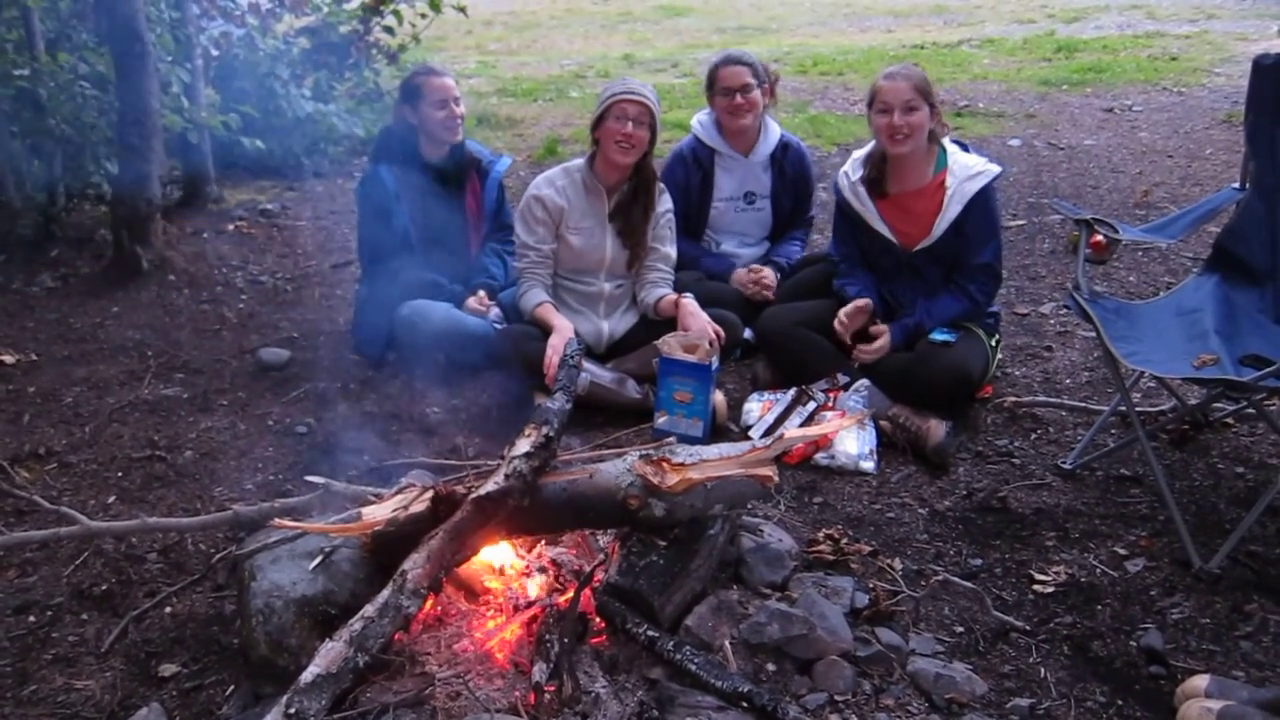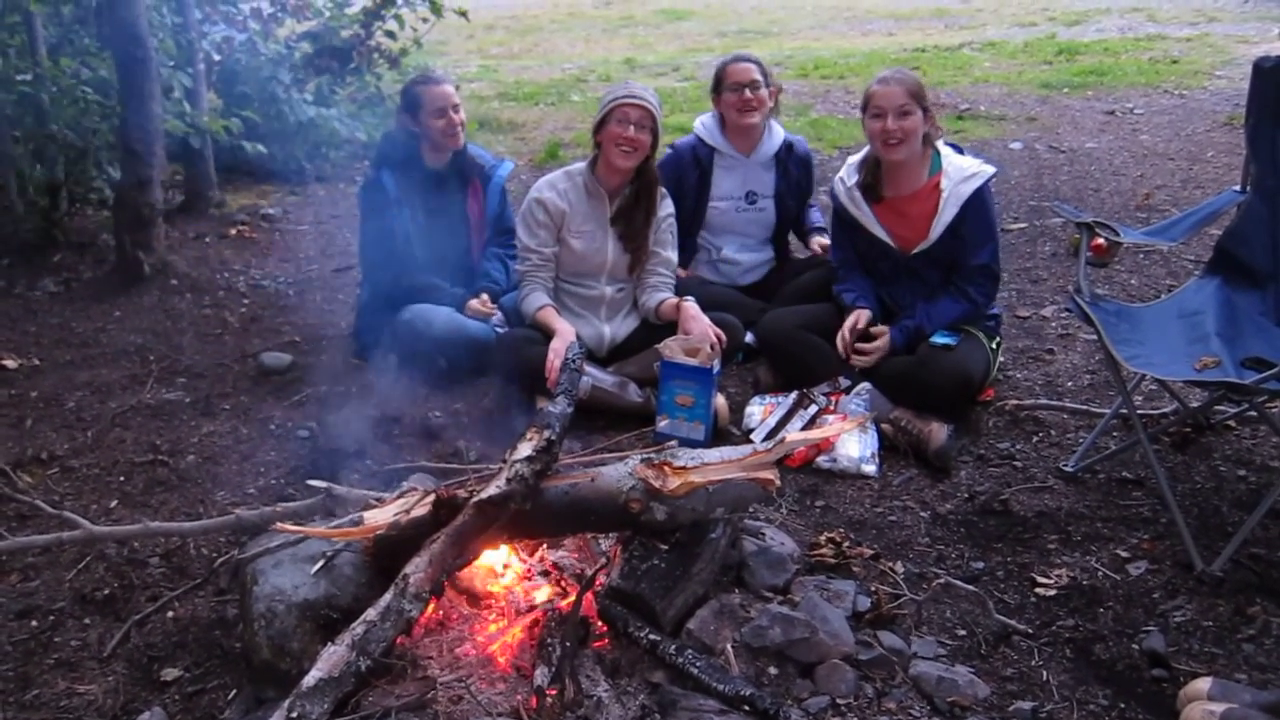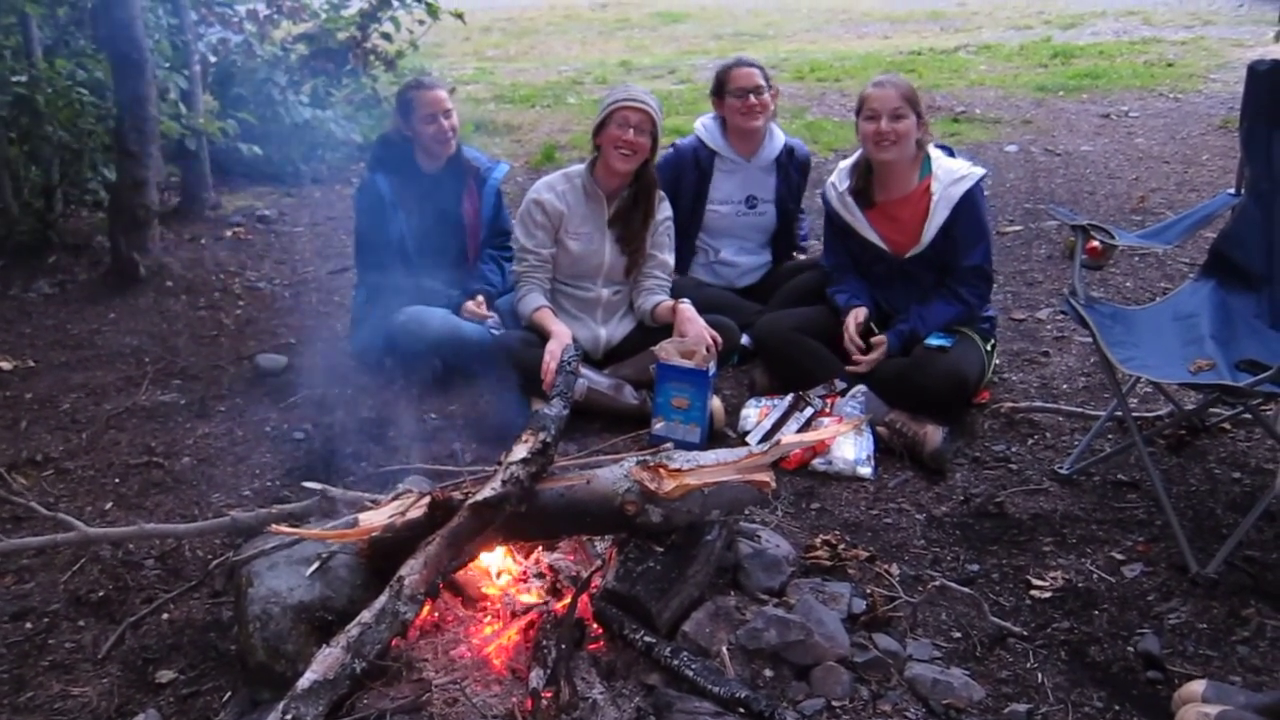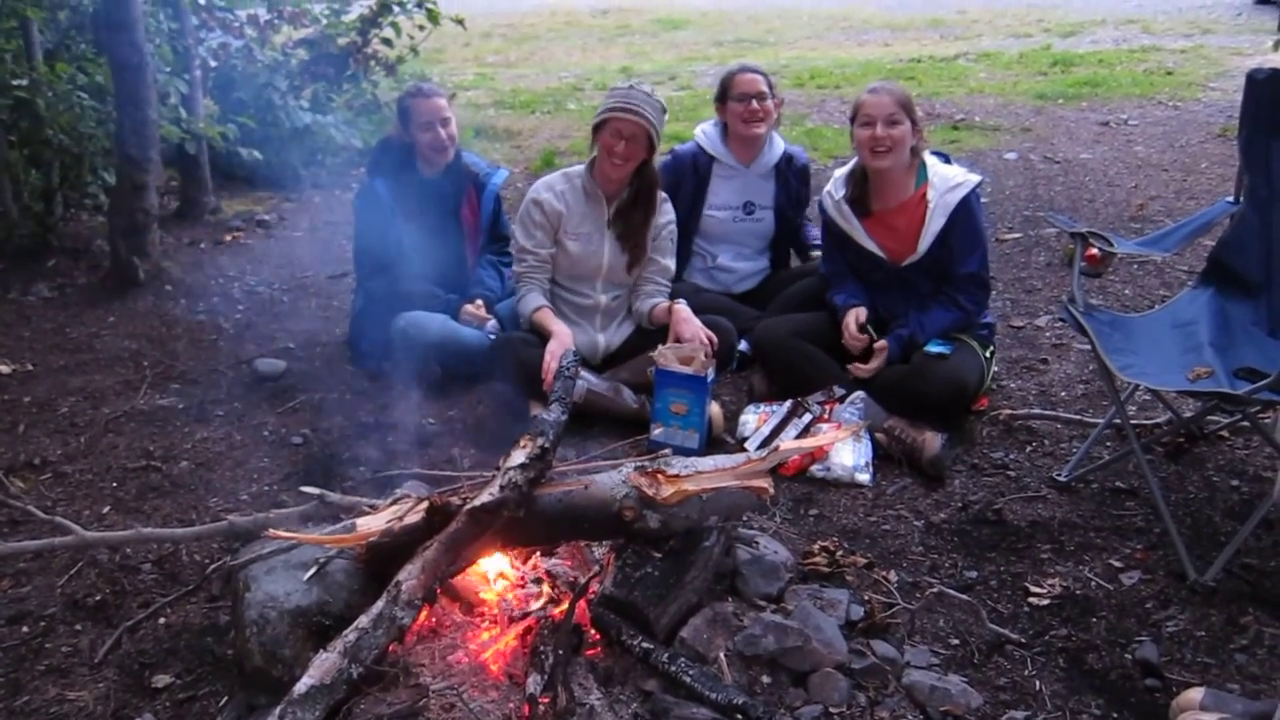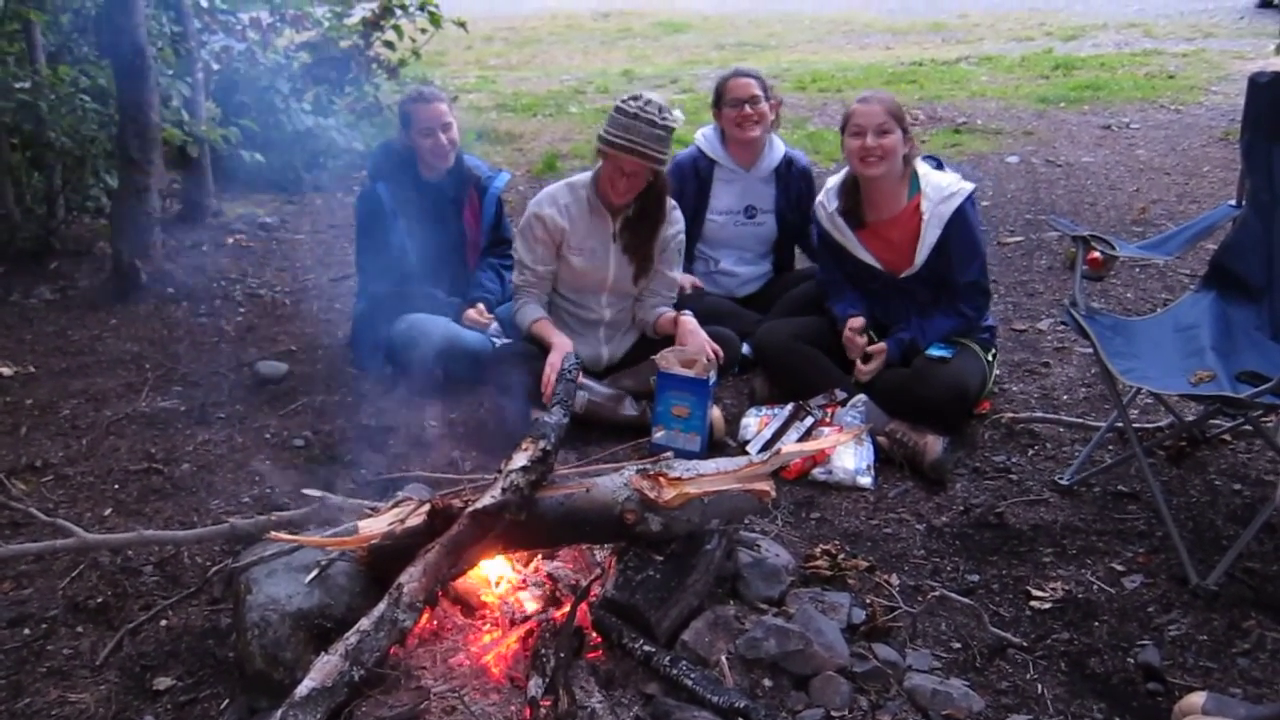
dt=0.3s
person 1, frame 1
left shoulder: (969, 183)
right shoulder: (855, 180)
left elbow: (978, 283)
right elbow: (848, 261)
left wrist: (904, 332)
right wrist: (860, 301)
left hip: (953, 320)
right hip: (878, 313)
left knee: (951, 372)
right knee: (774, 326)
left ankle: (829, 376)
right ankle: (893, 411)
person 1, frame 2
left shoulder: (966, 185)
right shoulder: (850, 185)
left elbow: (977, 285)
right elbow: (848, 266)
left wrist: (902, 336)
right wrist: (859, 308)
left hip: (953, 323)
right hip: (878, 316)
left knee: (952, 376)
right knee: (776, 329)
left ankle: (831, 382)
right ankle: (895, 415)
person 1, frame 3
left shoulder: (957, 188)
right shoulder: (843, 189)
left elbow: (970, 286)
right elbow: (841, 270)
left wrist: (899, 339)
right wrist: (854, 308)
left hip: (948, 325)
right hip: (872, 320)
left knee: (947, 377)
right knee: (771, 333)
left ankle: (825, 382)
right ankle: (891, 418)
person 1, frame 4
left shoulder: (953, 193)
right shoulder: (839, 196)
left elbow: (968, 294)
right elbow: (839, 274)
left wrist: (898, 344)
right wrist: (852, 310)
left hip: (946, 331)
right hip: (871, 326)
left knee: (946, 384)
right knee: (770, 338)
left ankle: (820, 390)
right ankle: (889, 425)
person 1, frame 5
left shoulder: (948, 201)
right shoulder: (833, 205)
left elbow: (968, 300)
right elbow: (837, 283)
left wrist: (898, 348)
right wrist: (851, 320)
left hip: (947, 335)
right hip: (872, 332)
left knee: (948, 388)
right knee: (772, 341)
left ankle: (831, 394)
right ankle: (892, 428)
person 2, frame 1
left shoulder: (656, 198)
right shoulder: (549, 190)
left elbow: (653, 284)
right elbow: (532, 282)
left wrist: (683, 304)
right wrist: (559, 325)
left hip: (627, 334)
right hip: (566, 335)
left knee: (726, 327)
right knee: (510, 344)
left ankle: (580, 381)
right ankle: (647, 394)
person 2, frame 2
left shoulder: (658, 202)
right shoulder: (550, 194)
left elbow: (654, 288)
right elbow: (534, 285)
left wrist: (684, 307)
right wrist: (561, 329)
left hip: (629, 338)
right hip: (568, 338)
left knee: (726, 331)
right knee: (511, 348)
left ankle: (581, 386)
right ankle: (651, 398)
person 2, frame 3
left shoulder: (656, 205)
right shoulder: (549, 195)
left elbow: (650, 291)
right elbow: (530, 286)
left wrist: (681, 309)
right wrist: (557, 331)
left hip: (625, 340)
right hip: (564, 339)
left knee: (723, 334)
right knee: (508, 349)
left ankle: (574, 387)
right ankle: (645, 400)
person 2, frame 4
left shoulder: (658, 208)
right shoulder: (549, 195)
left elbow: (649, 296)
right elbow: (530, 286)
left wrist: (676, 311)
right wrist: (558, 330)
left hip: (625, 344)
right hip: (563, 342)
left knee: (720, 336)
right knee: (507, 350)
left ankle: (573, 391)
right ankle: (648, 405)
person 2, frame 5
left shoulder: (667, 217)
right shoulder: (552, 207)
left elbow: (653, 306)
right elbow: (528, 298)
left wrist: (682, 322)
right wrist: (558, 342)
left hip: (629, 352)
right hip: (565, 350)
left knee: (723, 346)
right knee: (508, 361)
right ankle: (643, 411)
person 3, frame 1
left shoulder: (481, 165)
right shoulder: (382, 180)
left elbow: (502, 236)
right elbow: (383, 265)
left wrist: (485, 287)
right wrist: (455, 298)
left hip: (476, 294)
right hip: (411, 300)
right knee: (417, 321)
person 3, frame 2
left shoulder: (484, 170)
right shoulder: (384, 185)
left elbow: (503, 240)
right elbow: (385, 271)
left wrist: (487, 292)
right wrist: (457, 302)
left hip: (477, 299)
right hip: (413, 307)
right knee: (419, 326)
person 3, frame 3
left shoulder: (479, 171)
right shoulder: (379, 187)
left elbow: (498, 243)
right elbow: (380, 274)
left wrist: (482, 293)
right wrist: (452, 304)
left hip: (472, 301)
right hip: (407, 308)
right knee: (413, 327)
person 3, frame 4
left shoulder: (479, 177)
right shoulder: (379, 192)
left elbow: (497, 248)
right elbow: (379, 278)
left wrist: (481, 298)
right wrist: (452, 307)
left hip: (472, 305)
right hip: (407, 312)
right knee: (413, 332)
person 3, frame 5
left shoulder: (480, 180)
right shoulder: (380, 196)
left elbow: (498, 252)
right elbow: (382, 281)
left wrist: (482, 302)
right wrist: (454, 311)
left hip: (474, 309)
right hip: (408, 315)
right knee: (416, 334)
person 4, frame 1
left shoulder: (791, 153)
right shoulder: (687, 157)
left elbow: (800, 224)
left wrist: (775, 268)
right wrist: (727, 273)
left hip: (767, 274)
right hip: (711, 278)
right knee: (681, 286)
left ankle: (753, 326)
person 4, frame 2
left shoulder: (794, 153)
right shoulder: (687, 156)
left elbow: (803, 206)
left wrist: (816, 233)
left hip: (768, 278)
right hip: (706, 283)
left knee: (837, 268)
right knee: (676, 292)
person 4, frame 3
left shoulder: (793, 155)
right shoulder: (687, 157)
left wrist: (796, 251)
left hip: (765, 281)
right hip: (704, 285)
right knee: (675, 294)
left ankle: (752, 333)
person 4, frame 4
left shoulder: (793, 164)
right shoulder: (686, 162)
left wrist: (813, 252)
left hip: (763, 286)
right hip: (700, 290)
right knee: (672, 298)
left ankle: (749, 341)
person 4, frame 5
left shoulder: (794, 167)
right shoulder: (689, 167)
left elbow: (805, 227)
left hip: (765, 290)
right hip: (704, 294)
right knee: (678, 303)
left ankle: (752, 344)
